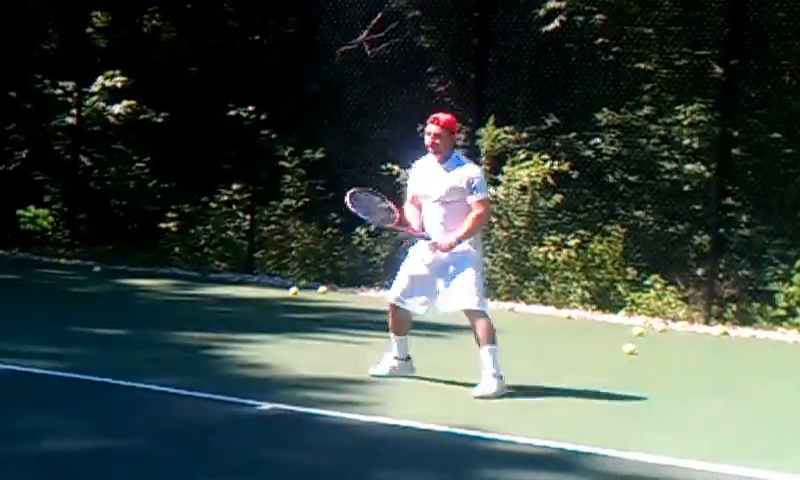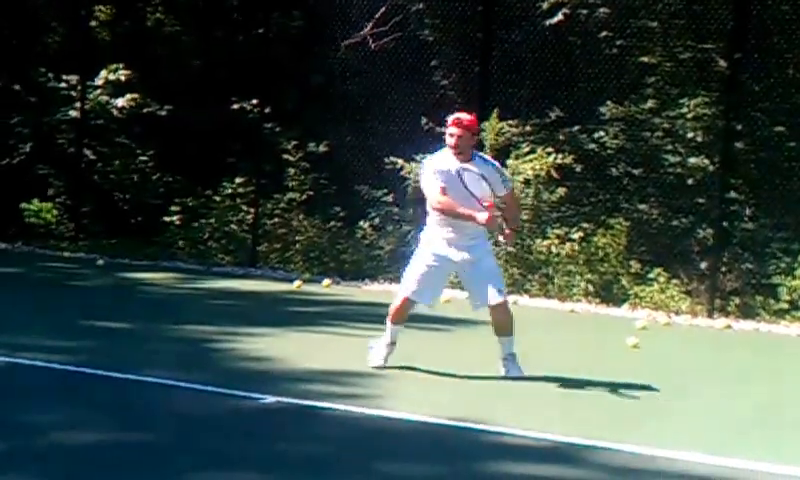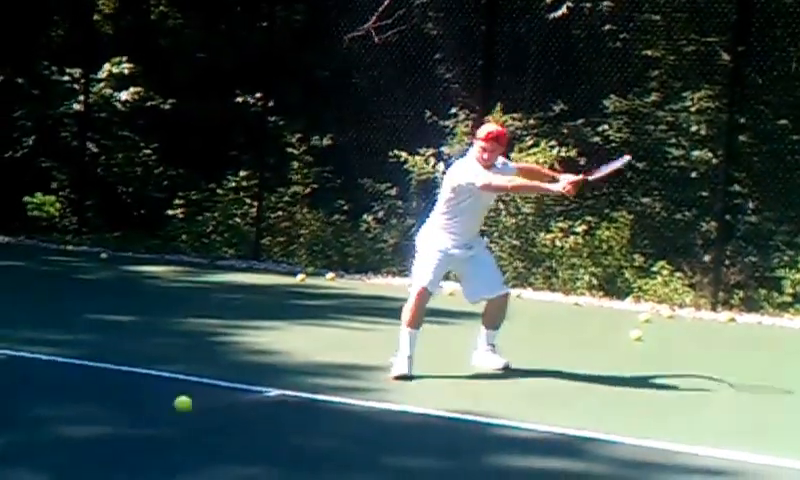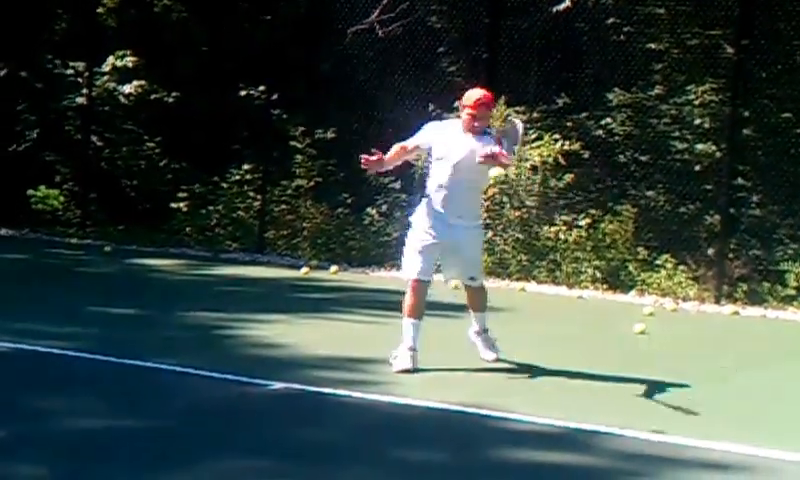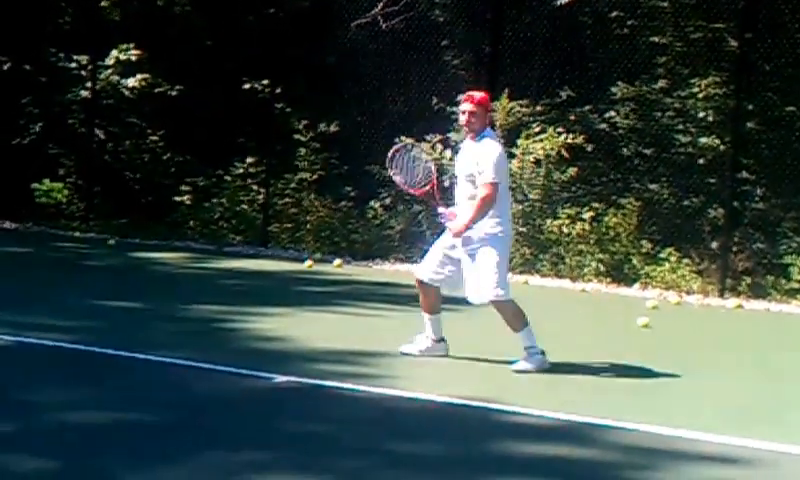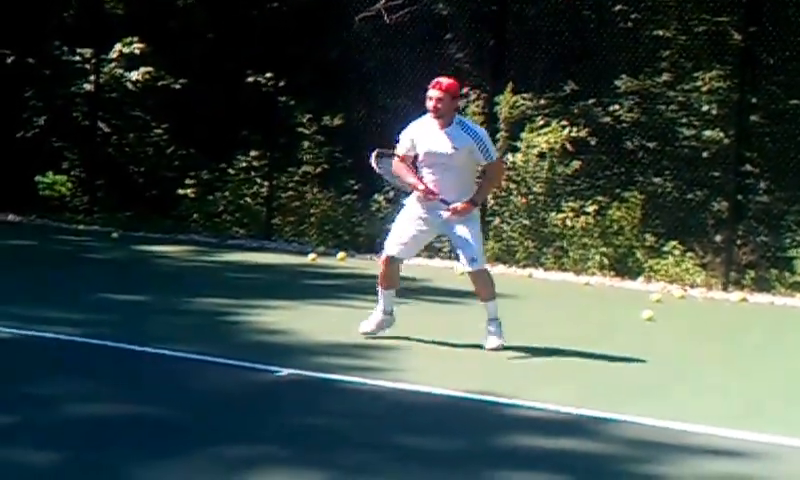
dt=0.5s
person 1, frame 1
left shoulder: (469, 171)
right shoulder: (420, 168)
left elbow: (481, 213)
right elbow: (411, 204)
left wrist: (454, 241)
right wrist: (413, 223)
left hip: (462, 251)
right hip: (426, 250)
left knee: (474, 309)
right knee: (396, 304)
left ankle: (492, 375)
right ankle: (401, 359)
person 1, frame 2
left shoulder: (490, 167)
right shoulder: (434, 164)
left elbow: (510, 198)
right elbow: (438, 202)
left wrist: (511, 227)
right wrist: (475, 216)
left hip: (476, 246)
right hip: (436, 243)
left knee: (499, 304)
right knee: (405, 298)
left ankle: (508, 358)
right ankle: (387, 343)
person 1, frame 3
left shoulder: (497, 166)
right shoulder: (465, 170)
left elbow: (524, 169)
right elbow: (508, 186)
left wrist: (558, 177)
right wrist: (552, 188)
left hip: (470, 245)
right hip: (437, 241)
left knee: (499, 295)
right knee: (421, 292)
left ankle: (484, 350)
right ankle: (404, 356)
person 1, frame 4
left shoulder: (490, 143)
right shoulder: (439, 130)
left elbow: (502, 157)
right elbow: (406, 149)
left wrist: (496, 157)
right wrist: (382, 163)
left hip: (467, 226)
right hip: (431, 220)
left knee: (474, 283)
right knee: (416, 283)
left ankle: (480, 332)
right ankle: (408, 349)
person 1, frame 5
left shoulder: (490, 150)
right shoulder: (467, 144)
left elbow: (488, 195)
left wrist: (465, 226)
right wrist: (455, 212)
left hip: (490, 234)
right hip: (460, 229)
left knee: (497, 296)
right knee: (425, 279)
left ankle: (534, 353)
right ankle: (434, 340)
person 1, frame 6
left shoulder: (473, 134)
right shoulder: (416, 129)
left elbow: (496, 170)
right elbow: (399, 162)
left wrist: (473, 203)
right wrist: (417, 184)
left hip: (459, 212)
right hip: (422, 207)
left knee: (475, 268)
right knee: (389, 257)
left ankle: (493, 323)
right ankle: (384, 313)
